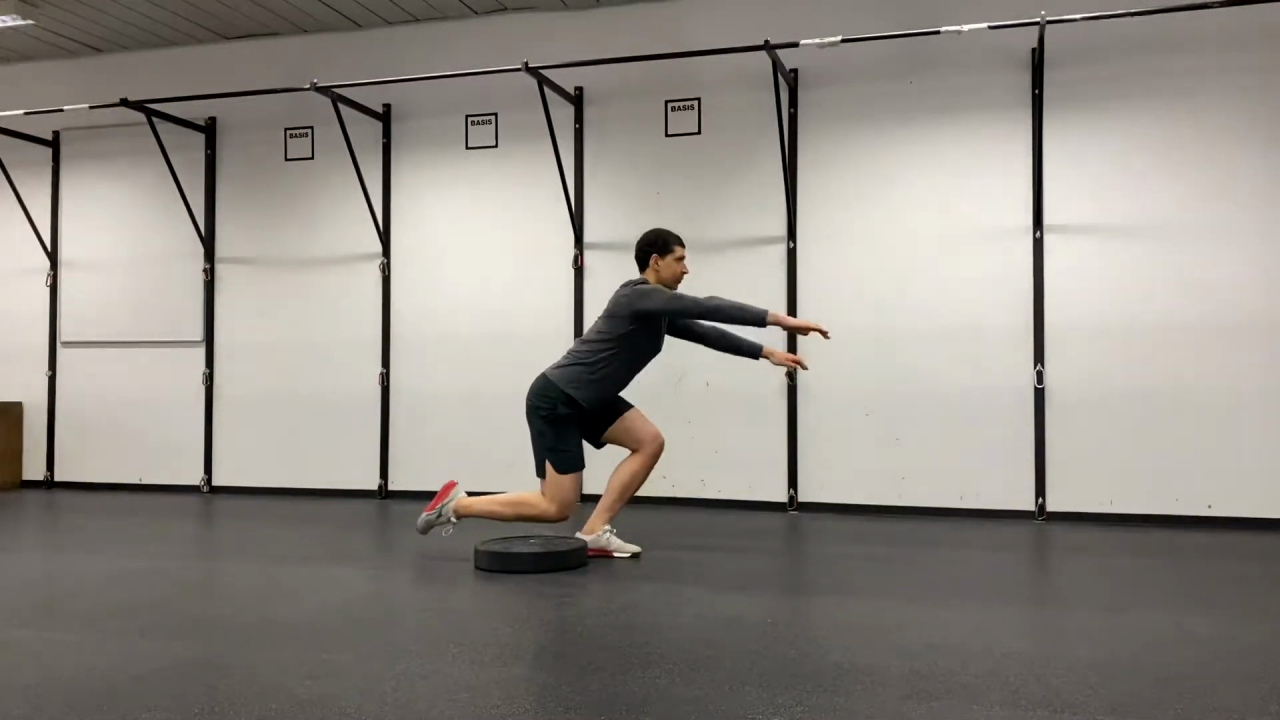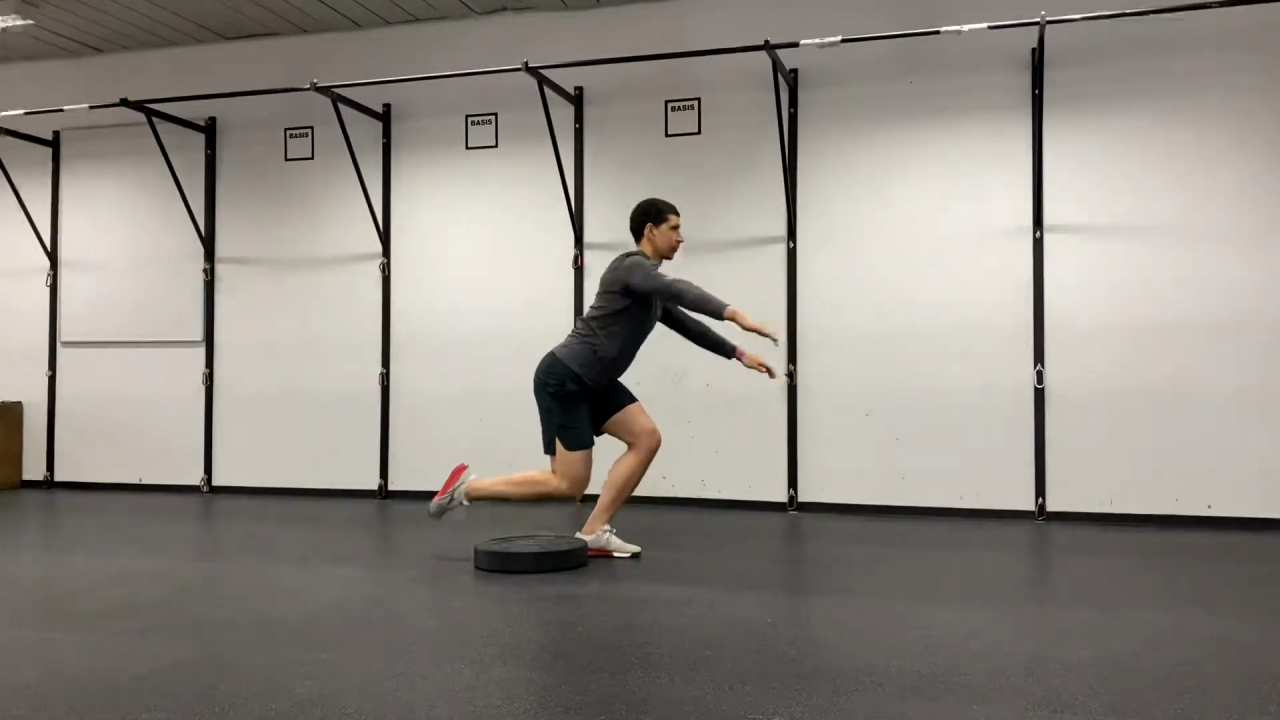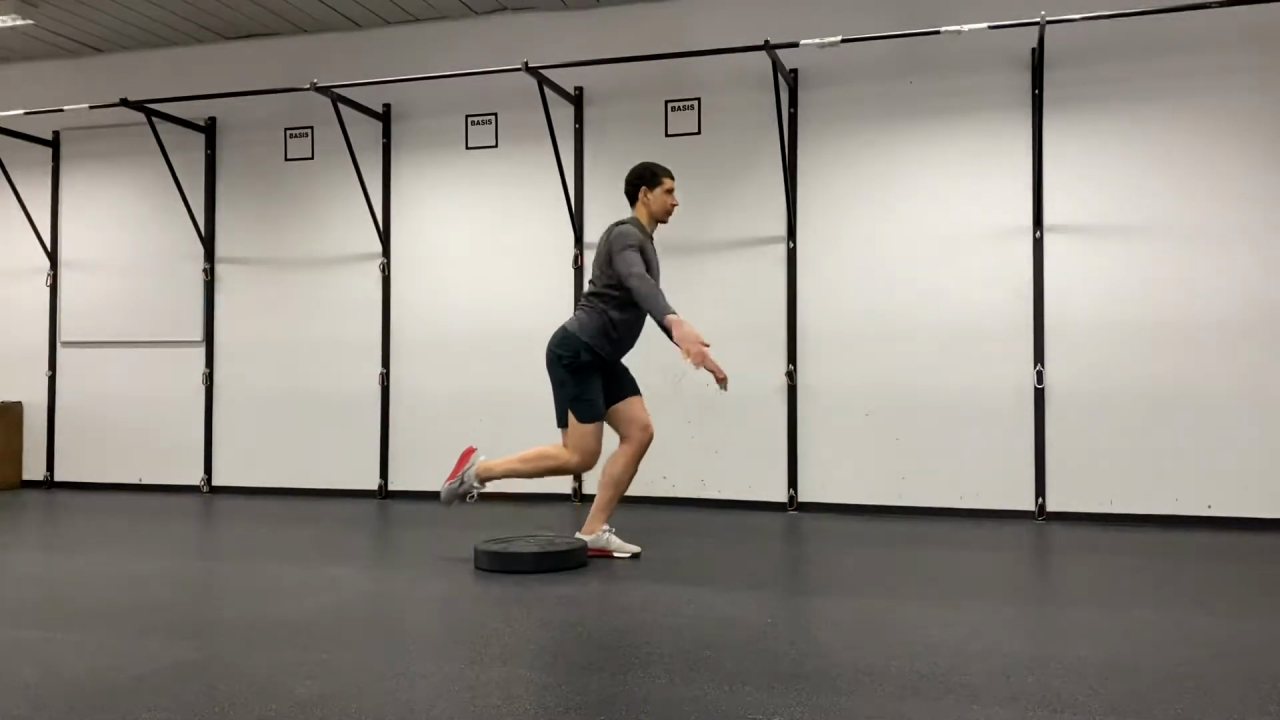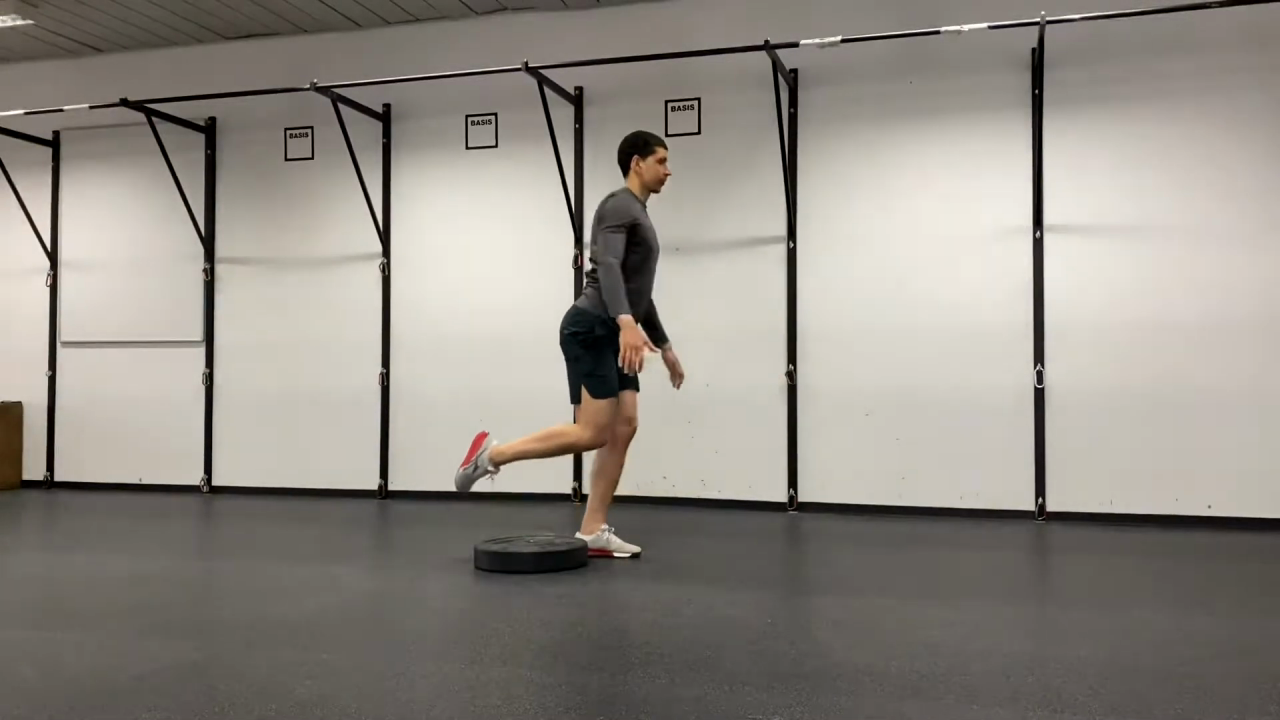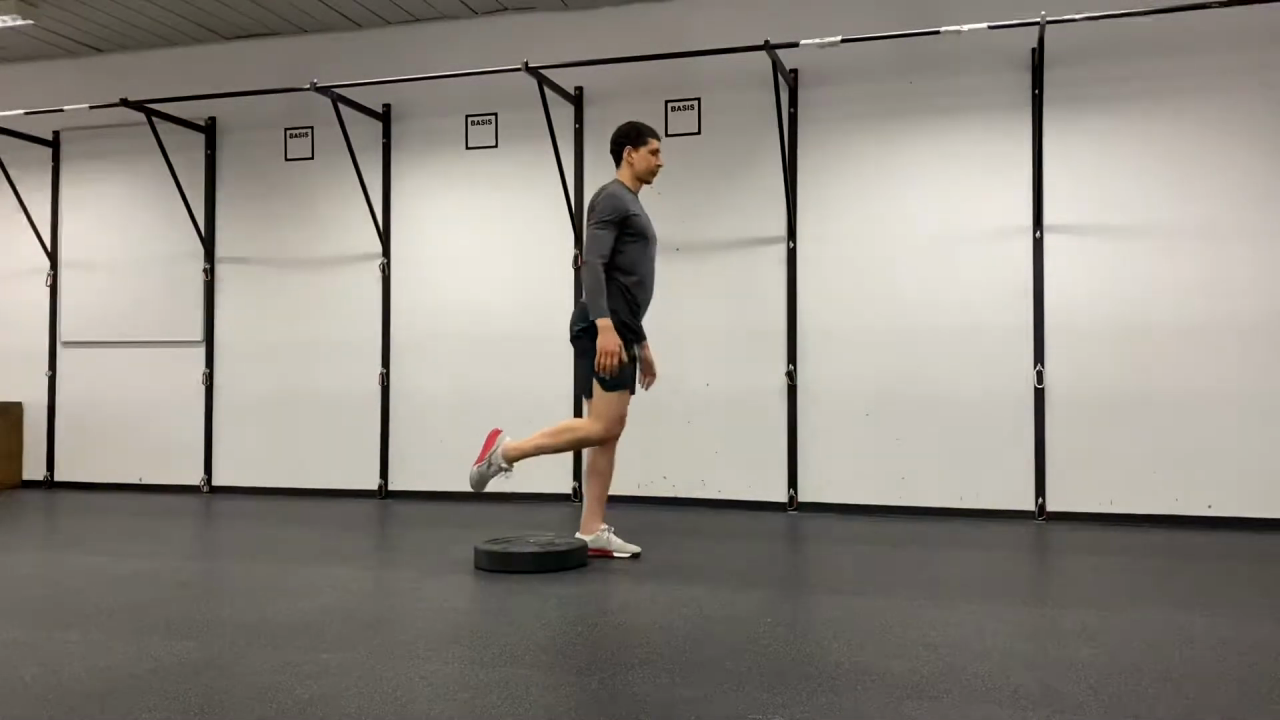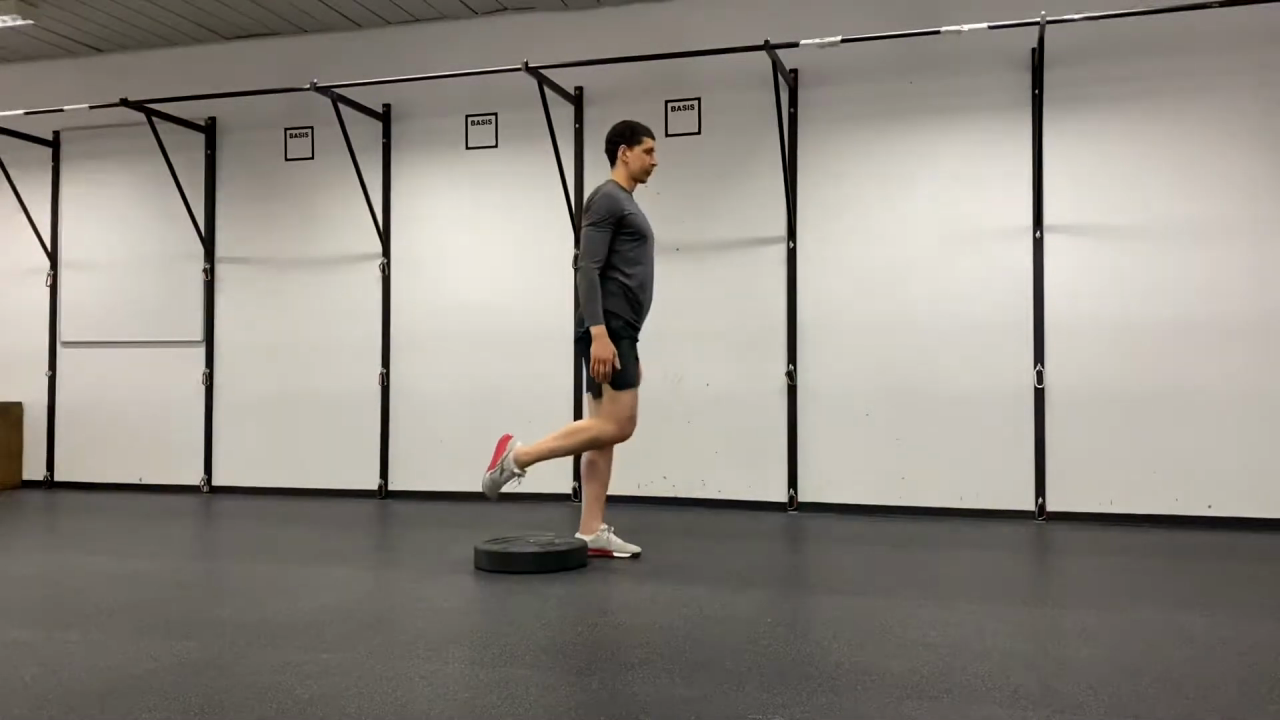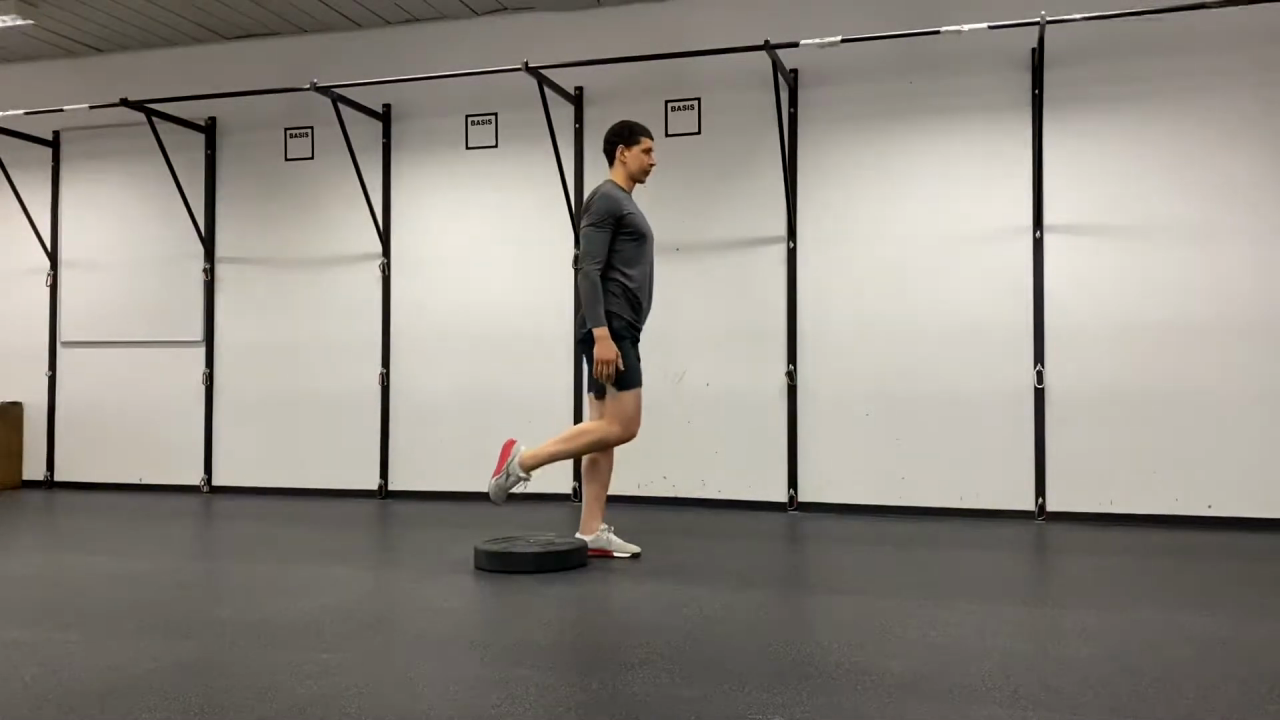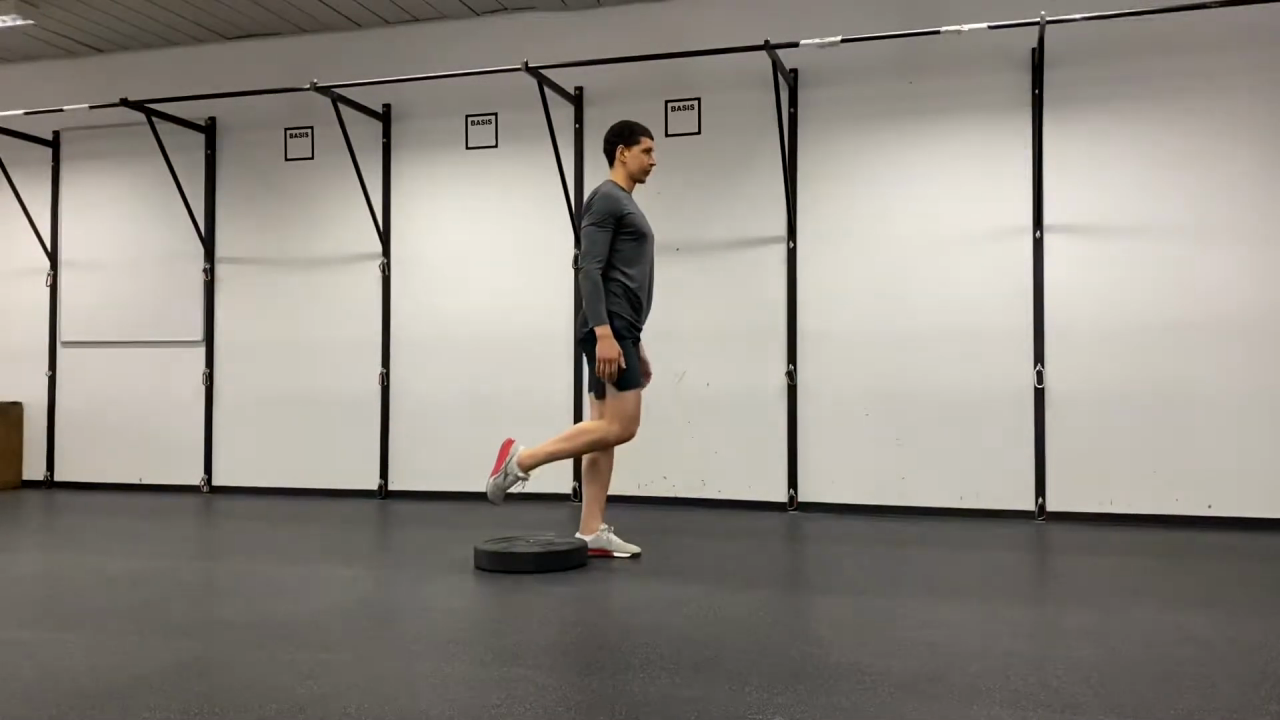
dt=0.2s
person 1, frame 1
left shoulder: (657, 310)
right shoulder: (639, 295)
left elbow: (703, 331)
right elbow: (705, 308)
left wrist: (764, 352)
right wrist: (776, 318)
left hip: (584, 398)
right hip: (555, 400)
left knee: (649, 442)
right knee: (556, 507)
left ankle: (594, 533)
right ankle: (456, 503)
person 1, frame 2
left shoulder: (648, 280)
right shoulder: (632, 267)
left elbow: (682, 320)
right elbow: (679, 289)
left wrist: (736, 352)
right wrist: (735, 314)
left hip: (592, 379)
right hip: (564, 378)
left knee: (646, 438)
right knee: (568, 484)
left ankle: (594, 533)
right ankle: (467, 487)
person 1, frame 3
left shoulder: (641, 240)
right shoulder: (625, 235)
left elbow: (655, 304)
right elbow: (638, 283)
left wrist: (698, 351)
right wrist: (678, 327)
left hip: (602, 354)
right hip: (577, 351)
left knee: (640, 433)
right knee: (579, 457)
left ankle: (594, 533)
right ankle: (479, 469)
person 1, frame 4
left shoulder: (637, 213)
right shoulder: (619, 206)
left elbow: (637, 290)
right elbow: (608, 267)
left wrist: (665, 346)
right wrist: (628, 326)
left hip: (610, 335)
right hip: (591, 329)
left knee: (623, 429)
right knee: (593, 432)
left ankle: (593, 532)
right ankle: (493, 453)
person 1, frame 5
left shoulder: (630, 206)
right shoulder: (611, 198)
right elbow: (593, 265)
left wrist: (642, 344)
right wrist: (605, 326)
left hip: (616, 329)
right hip: (601, 329)
left knee: (606, 431)
right knee: (605, 426)
left ankle: (592, 532)
right ankle: (506, 451)
person 1, frame 6
left shoulder: (626, 206)
right shoulder: (606, 199)
right elbow: (588, 270)
left wrist: (625, 345)
right wrist: (598, 333)
left hip: (618, 330)
right hip: (606, 328)
left knee: (606, 430)
right knee: (616, 426)
left ankle: (592, 532)
right ankle: (517, 456)
person 1, frame 7
left shoulder: (625, 206)
right shoulder: (605, 199)
right elbow: (589, 271)
left wrist: (624, 342)
right wrist: (602, 335)
left hip: (619, 330)
right hip: (608, 329)
left knee: (607, 429)
right knee: (619, 427)
left ankle: (592, 533)
right ankle: (523, 459)
person 1, frame 8
left shoulder: (625, 205)
right shoulder: (606, 199)
right elbow: (590, 271)
left wrist: (636, 345)
right wrist: (604, 333)
left hip: (619, 329)
right hip: (607, 329)
left knee: (608, 430)
right knee: (618, 427)
left ankle: (591, 532)
right ankle: (520, 460)
